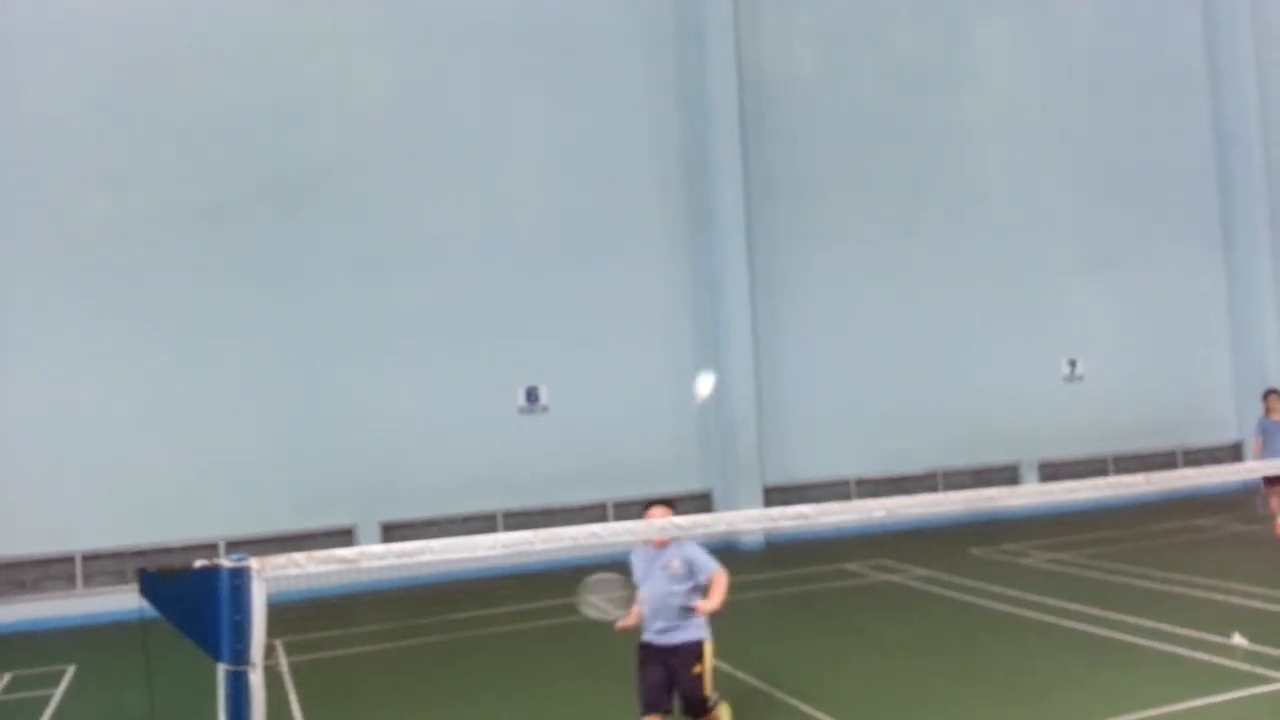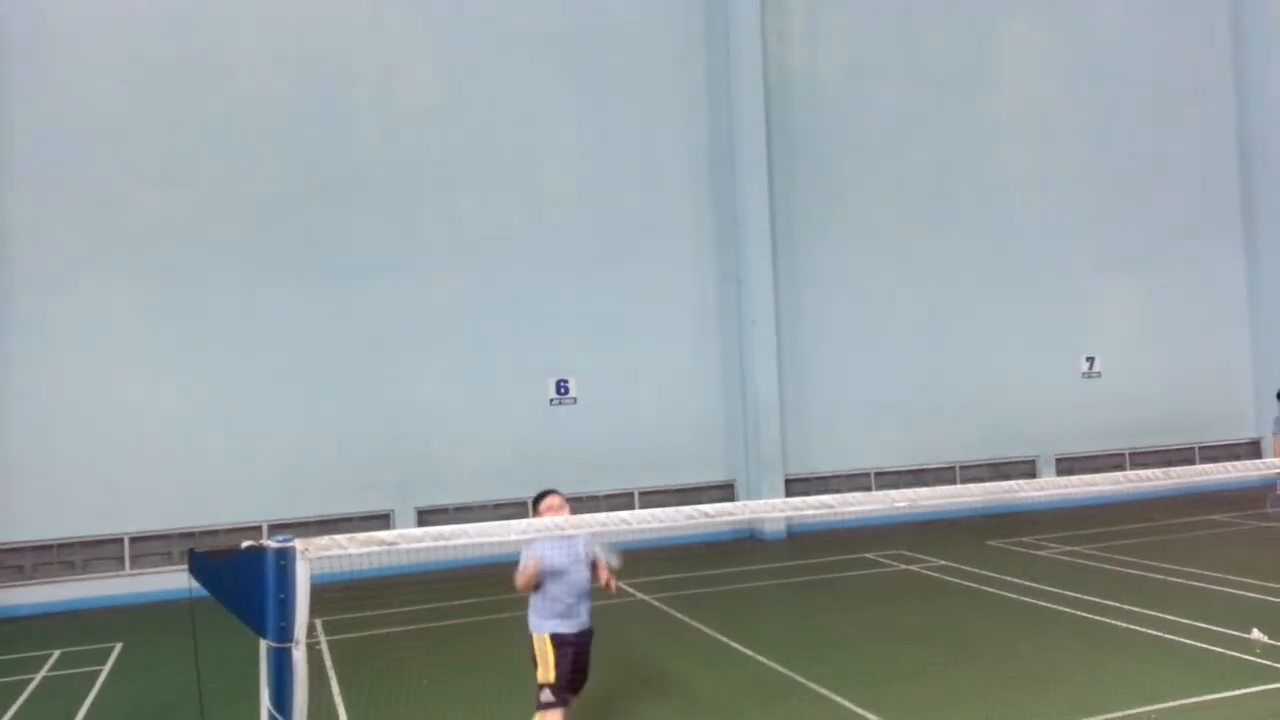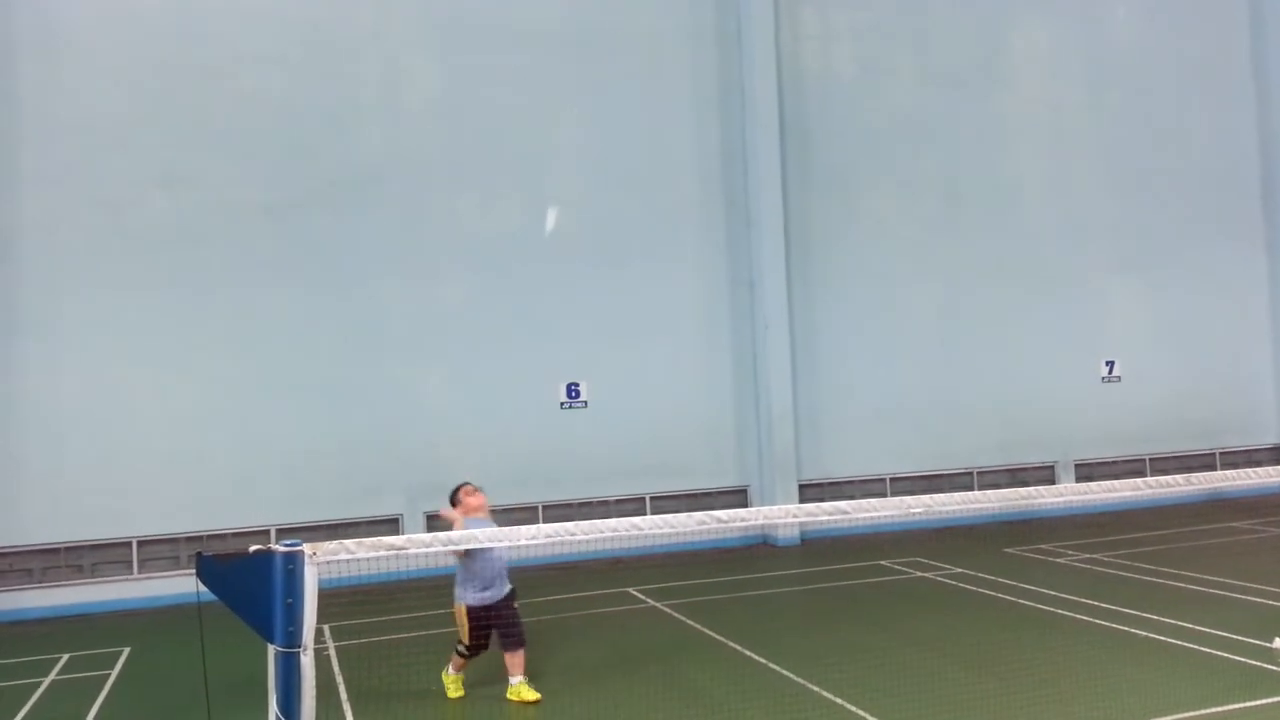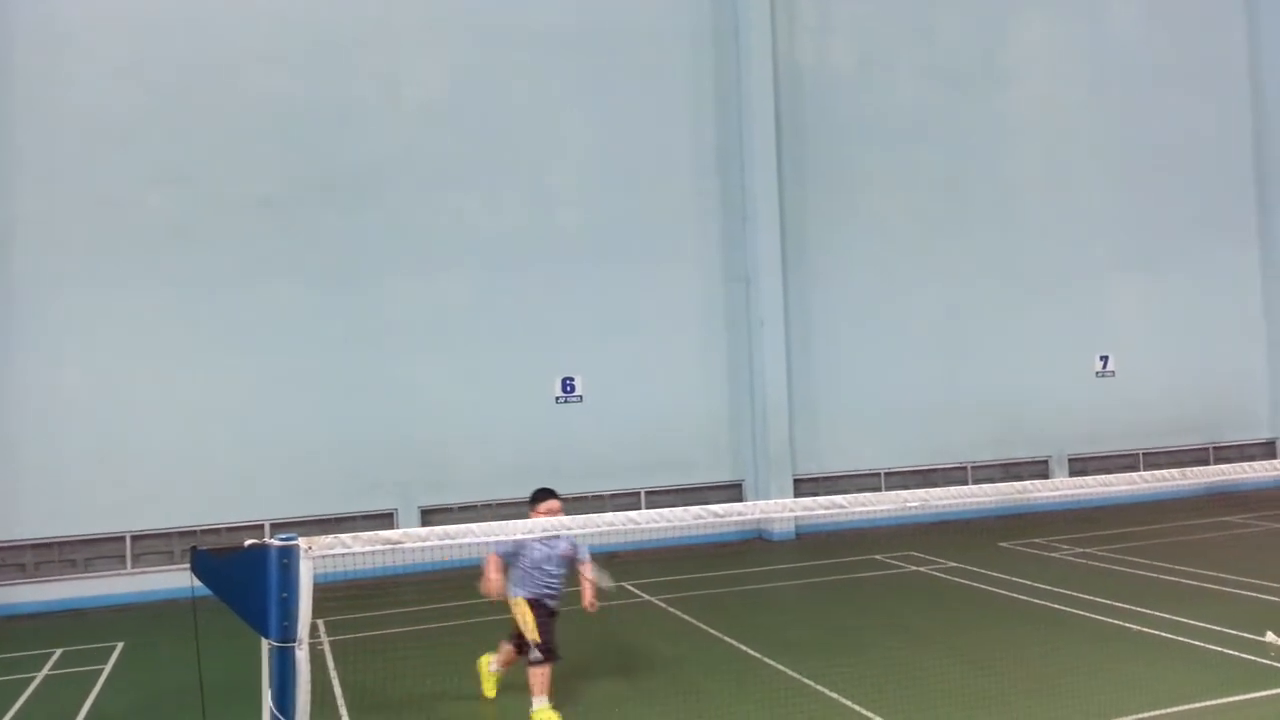
dt=1s
person 1, frame 1
left shoulder: (687, 550)
right shoulder: (637, 557)
left elbow: (719, 576)
left wrist: (714, 601)
right wrist: (632, 619)
left hip: (690, 639)
right hip: (652, 643)
left knee: (696, 702)
person 1, frame 2
left shoulder: (582, 537)
right shoulder: (536, 547)
left elbow: (596, 560)
right elbow: (522, 586)
left wrist: (606, 578)
right wrist: (529, 572)
left hip: (580, 625)
right hip: (548, 628)
left knee: (575, 683)
right knee: (552, 689)
person 1, frame 3
left shoulder: (487, 521)
right shoulder: (465, 525)
left wrist: (477, 517)
right wrist: (457, 519)
left hip: (501, 593)
right hip: (471, 599)
left knee: (514, 638)
right knee: (470, 646)
left ankle: (518, 686)
right ankle: (451, 675)
person 1, frame 4
left shoulder: (569, 537)
right shoulder: (521, 537)
left elbow: (584, 563)
right elbow: (495, 556)
left wrist: (588, 591)
right wrist: (493, 576)
left hip: (549, 601)
right hip: (526, 599)
left knee: (523, 643)
right knee: (541, 650)
left ankle: (492, 665)
